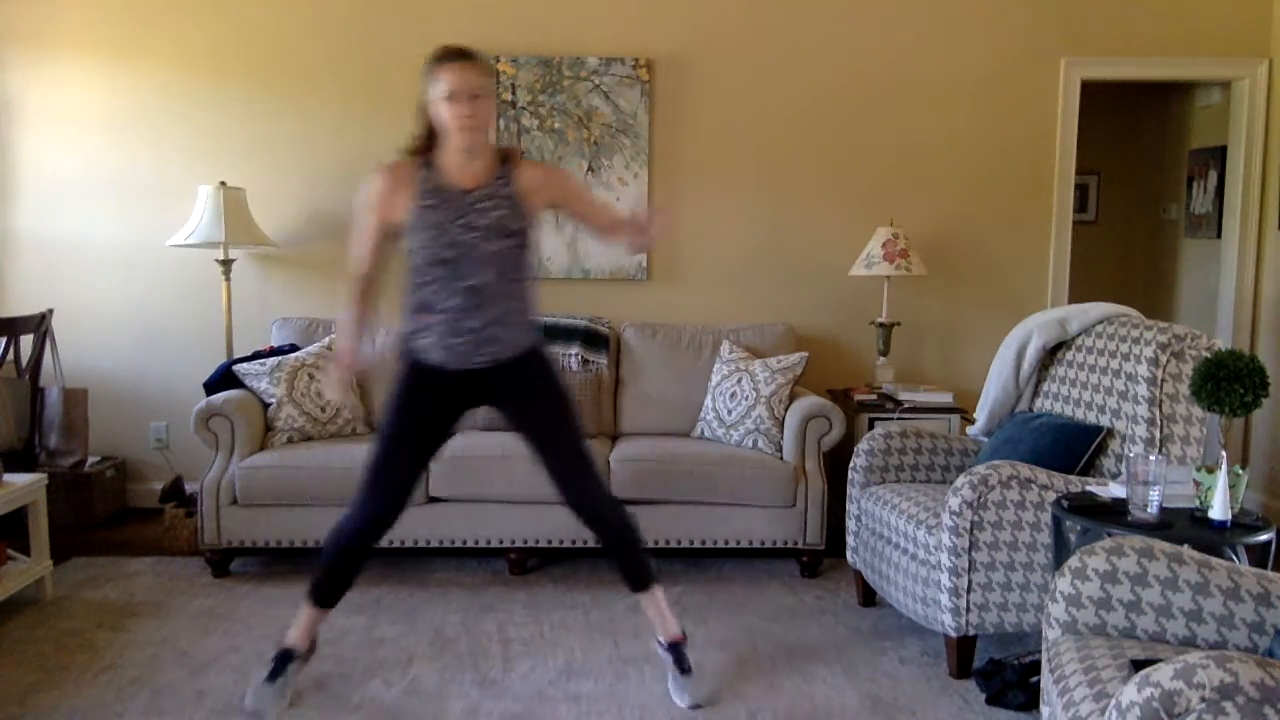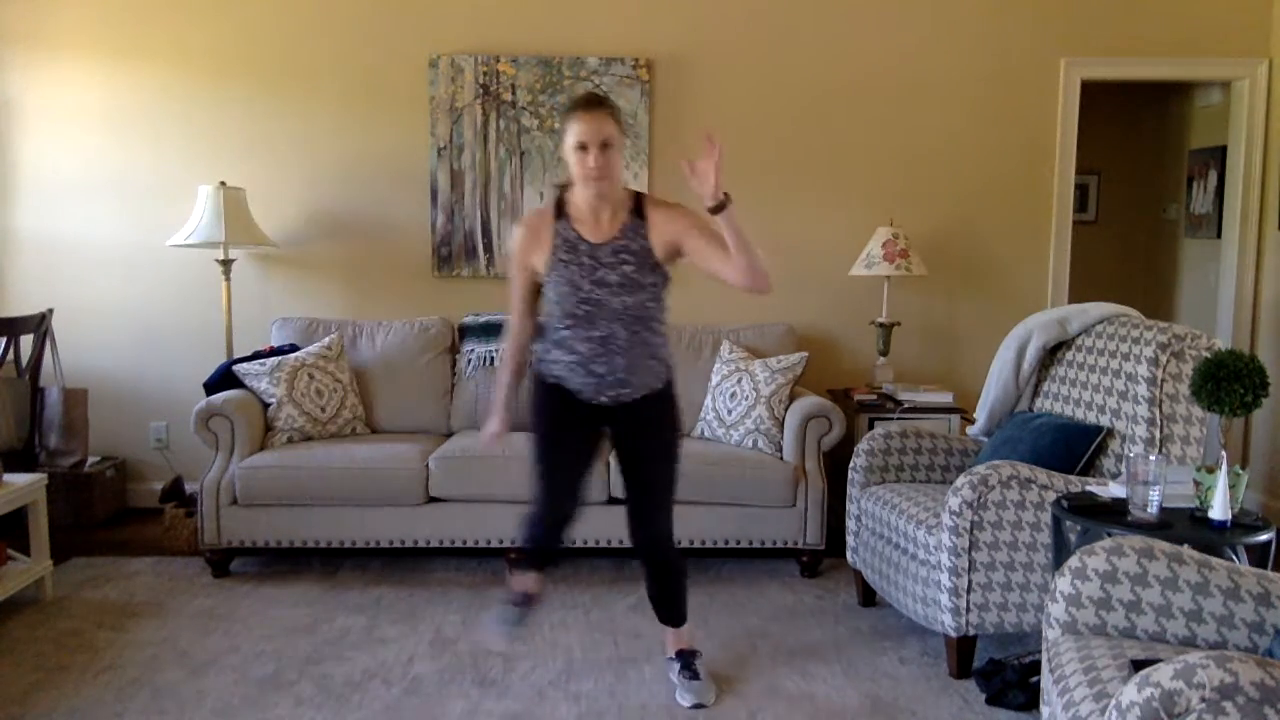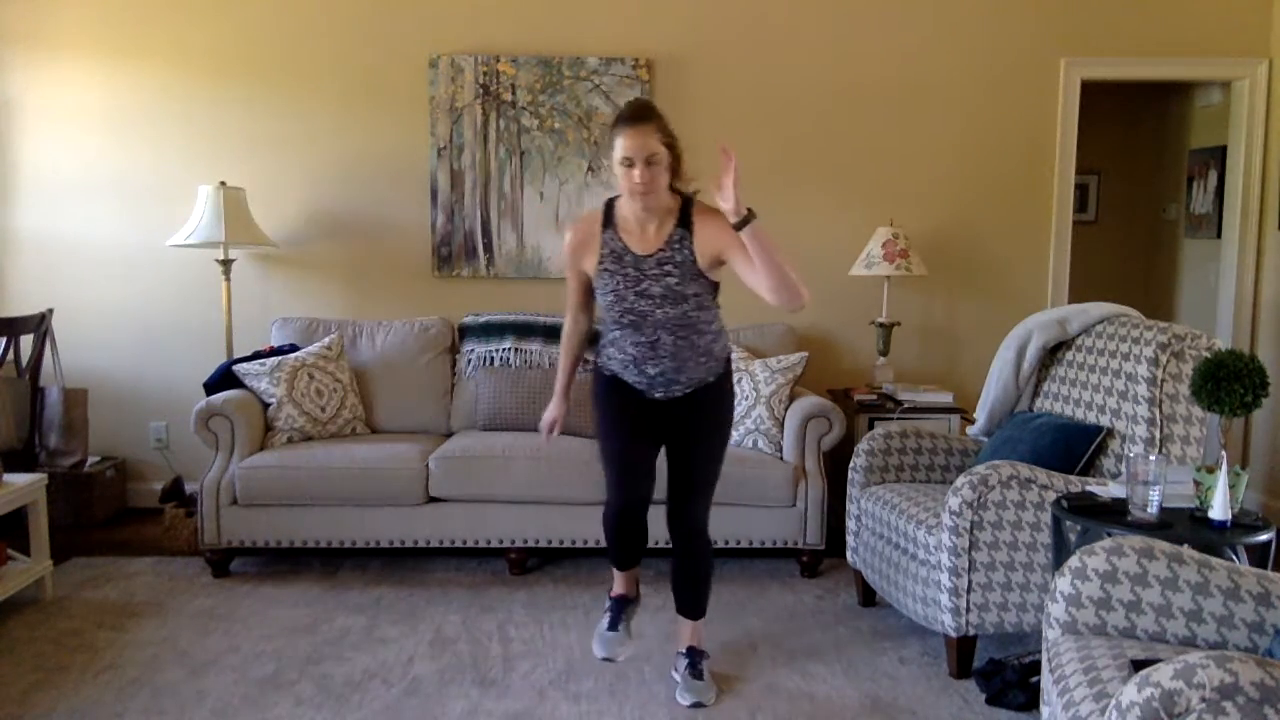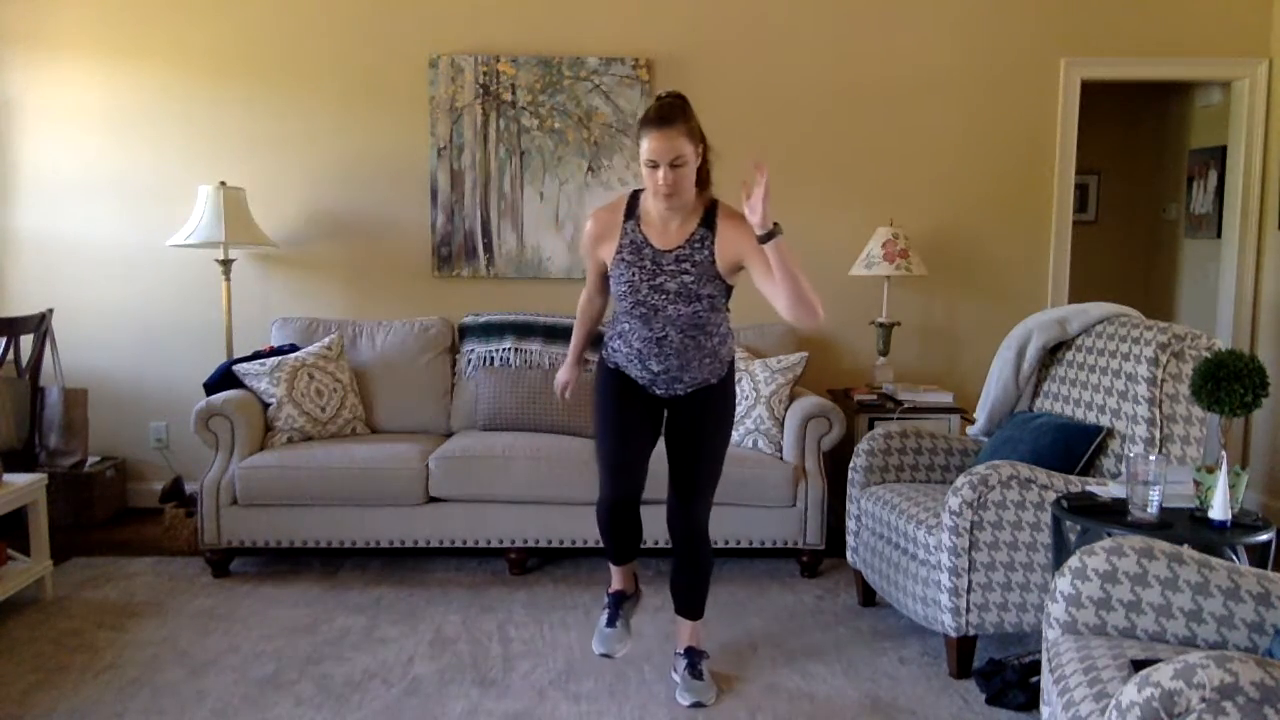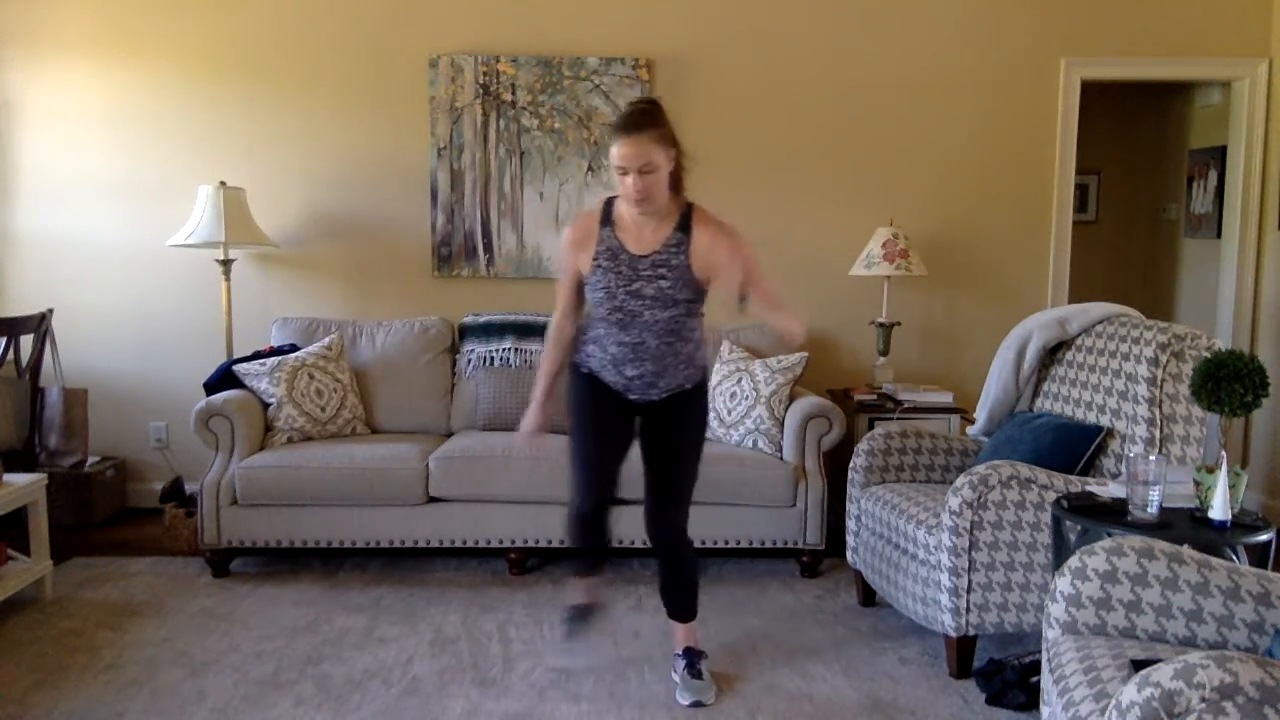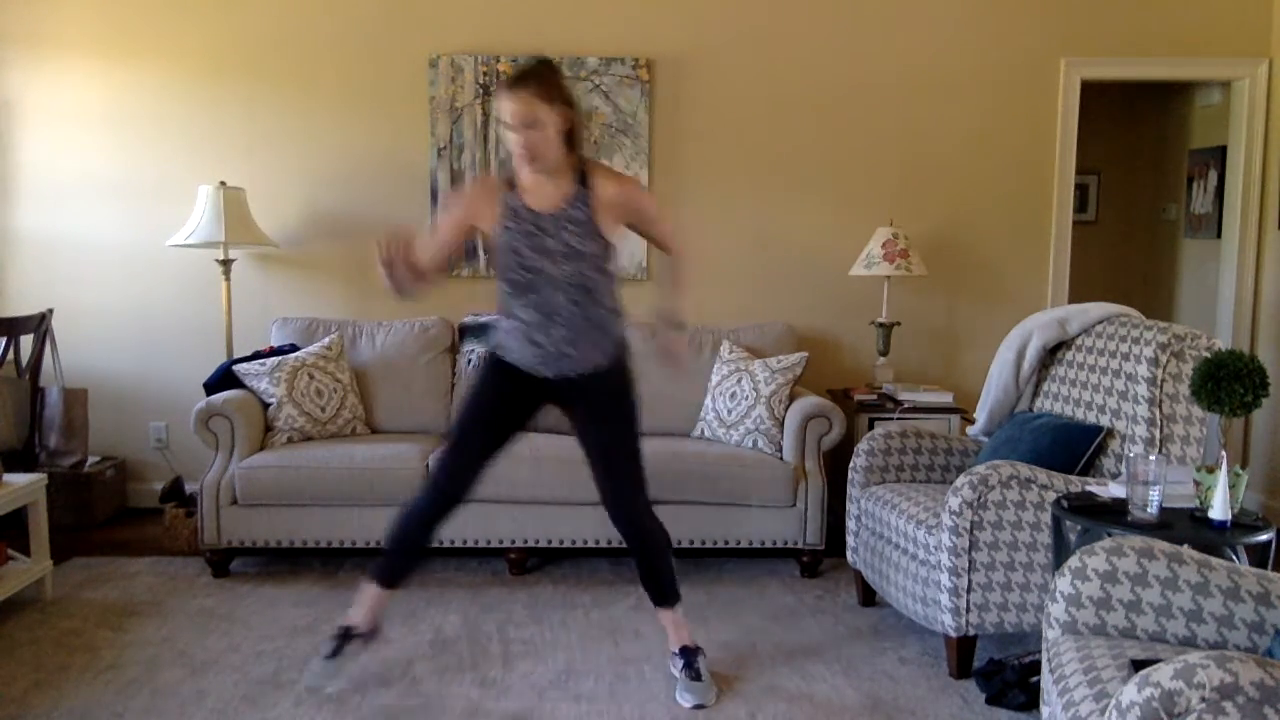
dt=0.3s
person 1, frame 1
left shoulder: (530, 178)
right shoulder: (393, 186)
left elbow: (625, 232)
right elbow: (361, 274)
left wrist: (638, 224)
right wrist: (346, 336)
left hip: (519, 364)
right hip: (434, 369)
left knee: (588, 495)
right knee: (376, 507)
left ankle: (668, 633)
right ankle: (300, 638)
person 1, frame 2
left shoulder: (664, 221)
right shoulder: (534, 231)
left elbow: (756, 281)
right elbow: (521, 321)
left wrist: (716, 203)
right wrist: (500, 404)
left hip: (647, 395)
right hip: (564, 390)
left knee: (652, 531)
right knee: (554, 507)
left ankle: (680, 651)
right ankle: (525, 583)
person 1, frame 3
left shoulder: (710, 228)
right shoulder: (583, 236)
left elbow: (791, 300)
right elbow: (578, 314)
left wrist: (742, 218)
right wrist: (560, 391)
left hip: (701, 387)
right hip: (623, 382)
left knee: (688, 517)
right knee: (626, 497)
left ankle: (690, 649)
right ankle: (623, 591)
person 1, frame 4
left shoulder: (732, 230)
right shoulder: (605, 223)
left elbow: (807, 316)
left wrist: (766, 230)
right wrist: (572, 357)
left hip: (704, 386)
right hip: (626, 376)
left knee: (689, 518)
right knee: (617, 493)
left ankle: (689, 649)
right ankle: (622, 588)
person 1, frame 5
left shoulder: (710, 236)
right shoulder: (583, 235)
left elbow: (789, 326)
right elbow: (565, 319)
left wrist: (752, 297)
right wrist: (540, 403)
left hip: (679, 392)
right hip: (600, 383)
left knee: (666, 524)
right knee: (593, 496)
left ankle: (686, 648)
right ankle: (583, 598)
person 1, frame 6
left shoulder: (614, 191)
right shoulder: (481, 198)
left elbow: (671, 244)
right elbow: (416, 278)
left wrist: (672, 320)
right wrist: (395, 261)
left hip: (597, 370)
right hip: (515, 365)
left knee: (629, 509)
right knee: (443, 488)
left ankle: (682, 645)
right ankle: (362, 618)
